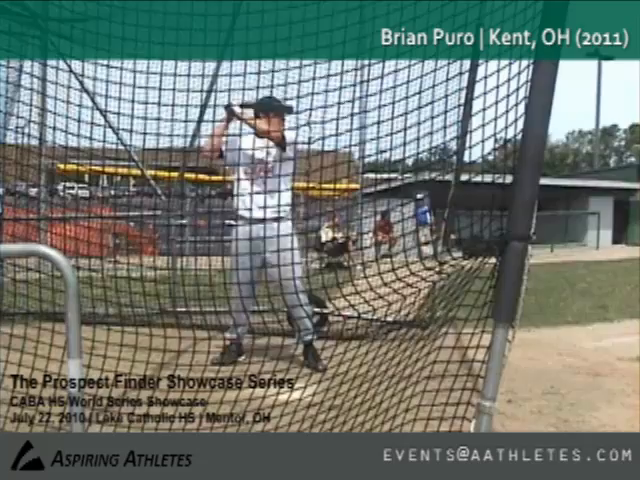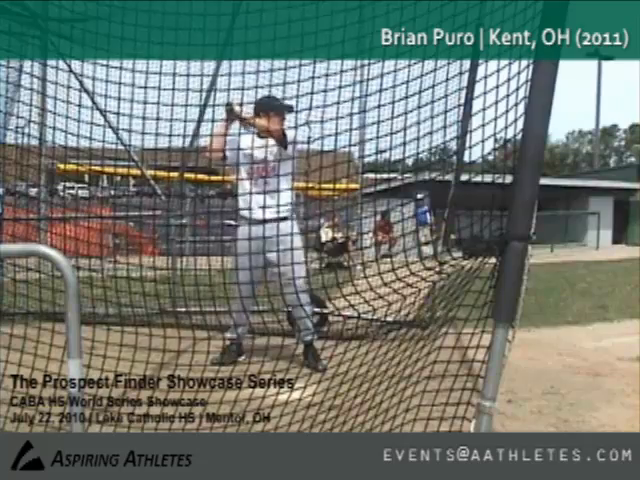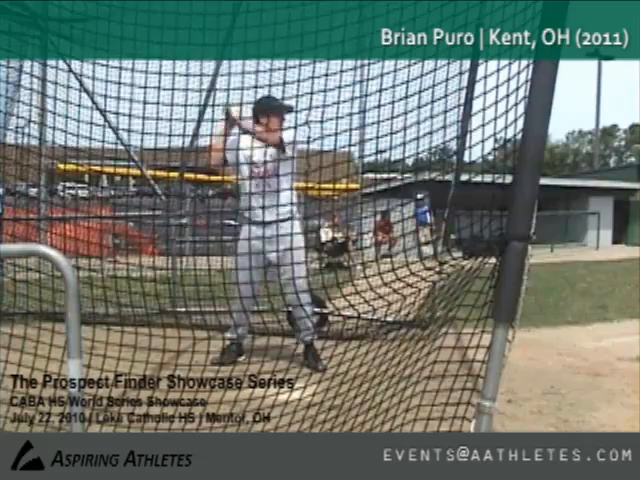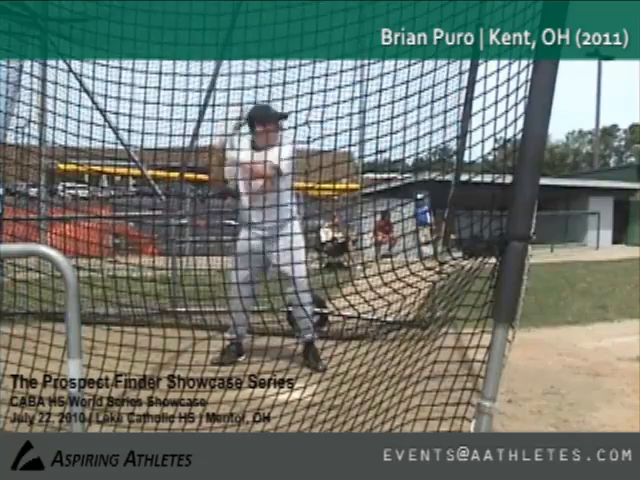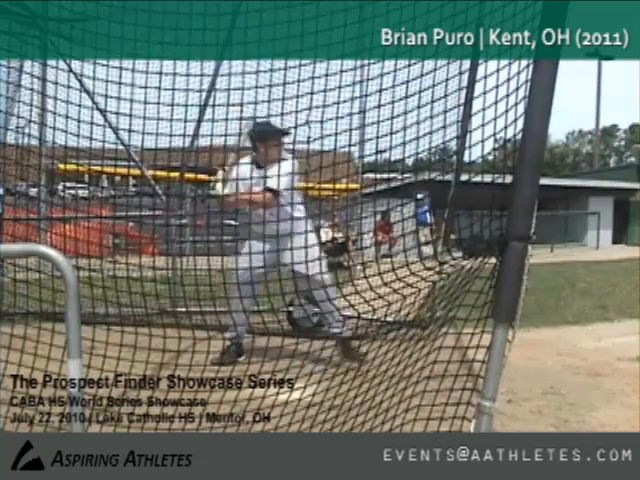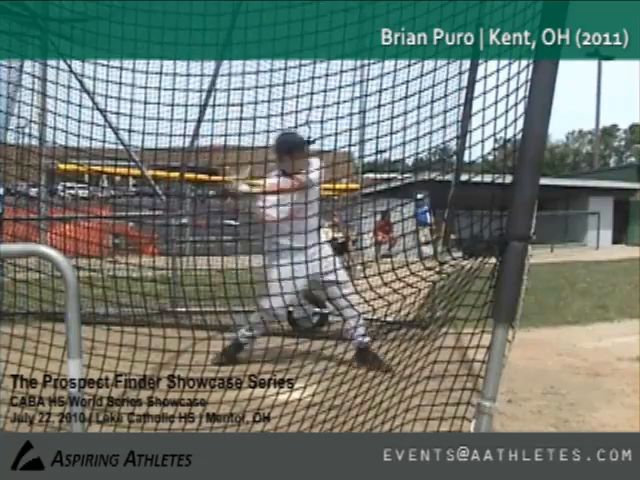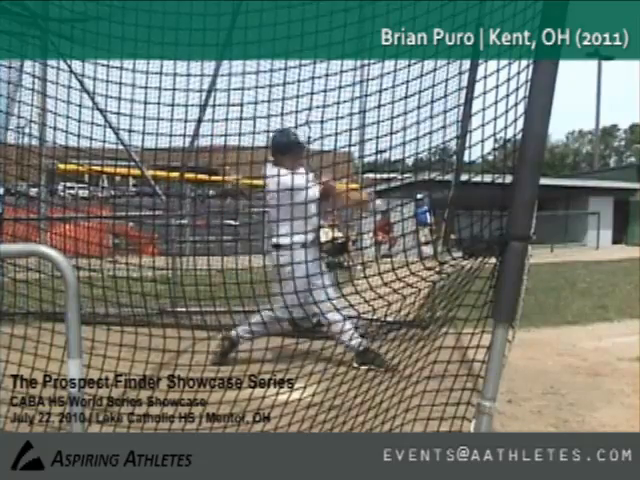
dt=0.2s
person 1, frame 1
left shoulder: (287, 142)
right shoulder: (241, 143)
left elbow: (274, 134)
right elbow: (212, 149)
left wrist: (243, 116)
right wrist: (227, 120)
left hip: (279, 225)
right hip: (246, 226)
left knee: (293, 285)
right knee: (242, 287)
left ankle: (308, 344)
right ankle: (235, 342)
person 1, frame 2
left shoulder: (289, 139)
right shoulder: (241, 142)
left elbow: (274, 130)
right elbow: (214, 153)
left wrist: (242, 117)
right wrist: (228, 121)
left hip: (283, 225)
right hip: (249, 226)
left knee: (296, 285)
right knee: (244, 287)
left ankle: (308, 345)
right ankle: (235, 342)
person 1, frame 3
left shoulder: (287, 140)
right shoulder: (240, 144)
left elbow: (270, 139)
right elbow: (215, 162)
left wrist: (239, 123)
right wrist: (224, 128)
left hip: (285, 227)
right hip: (252, 228)
left knee: (297, 287)
right knee: (244, 287)
left ankle: (308, 346)
right ankle: (235, 342)
person 1, frame 4
left shoulder: (285, 149)
right shoulder: (237, 150)
left elbow: (267, 173)
left wrist: (240, 166)
right wrist: (226, 165)
left hip: (285, 228)
right hip: (251, 231)
left knee: (298, 284)
right knee: (240, 285)
left ankle: (309, 345)
right ankle: (235, 342)
person 1, frame 5
left shoulder: (286, 164)
right shoulder: (241, 167)
left elbow: (266, 199)
right elbow: (230, 202)
left wrist: (240, 196)
left hip: (297, 236)
right hip: (261, 239)
left knee: (321, 283)
right knee: (240, 287)
left ankle: (342, 338)
right ankle: (236, 343)
person 1, frame 6
left shoulder: (313, 165)
right shoulder: (270, 182)
left elbow: (297, 183)
right elbow: (265, 218)
left wrist: (264, 187)
left hip: (314, 245)
right hip: (285, 251)
left knee: (342, 291)
right knee: (277, 305)
left ankle: (361, 347)
right ankle: (240, 341)
person 1, frame 7
left shoulder: (270, 171)
right shoulder: (298, 176)
right elbow: (327, 192)
left hip: (306, 247)
right hip: (292, 251)
left knee: (324, 300)
right knee: (287, 310)
left ankle: (360, 348)
right ankle: (233, 337)
